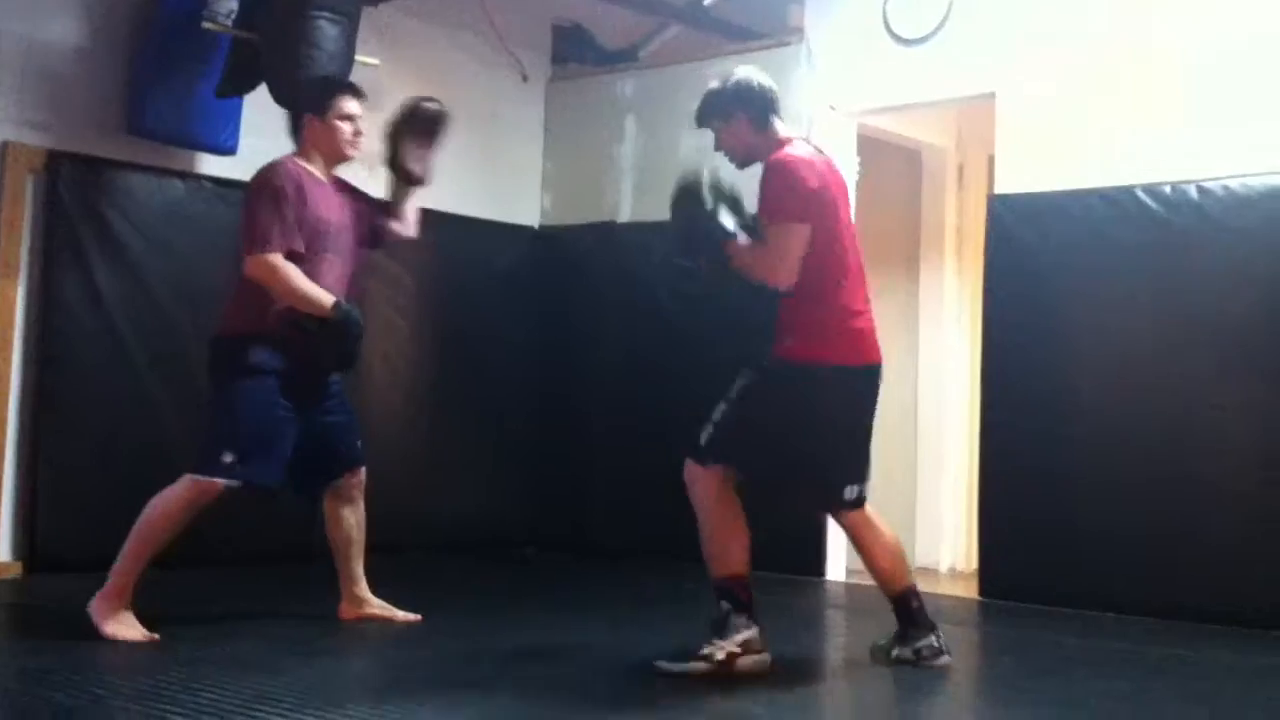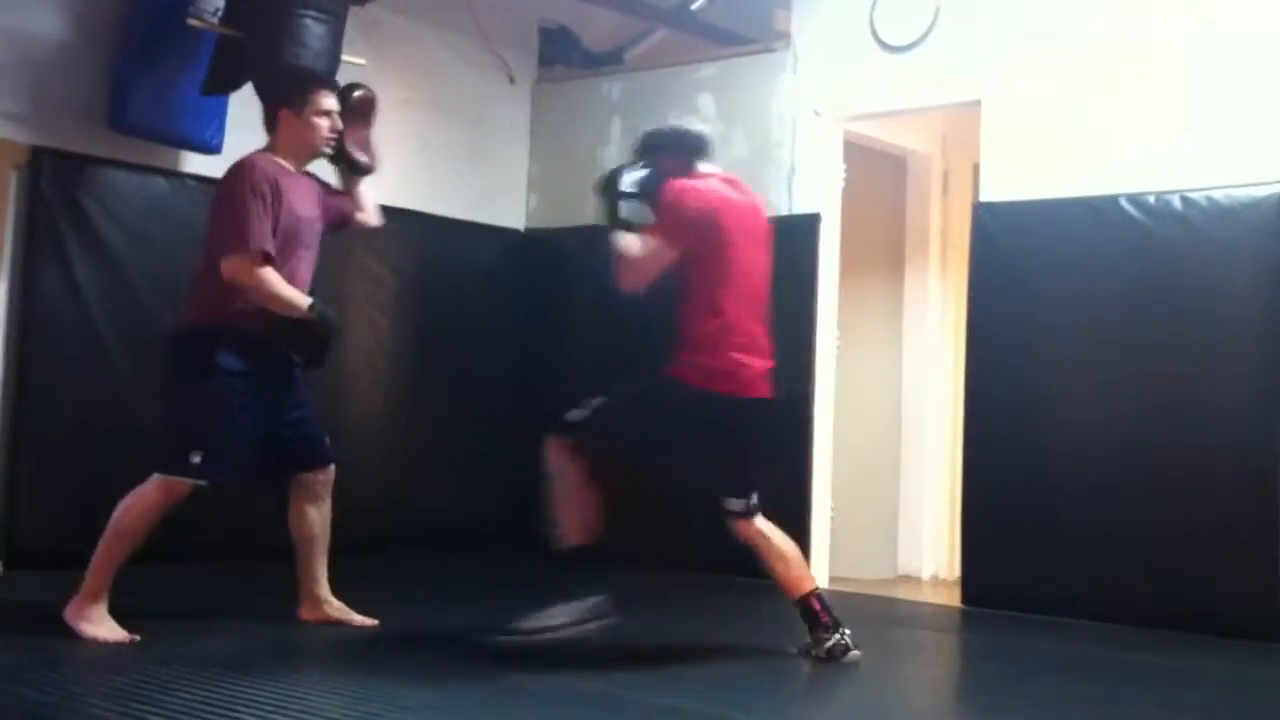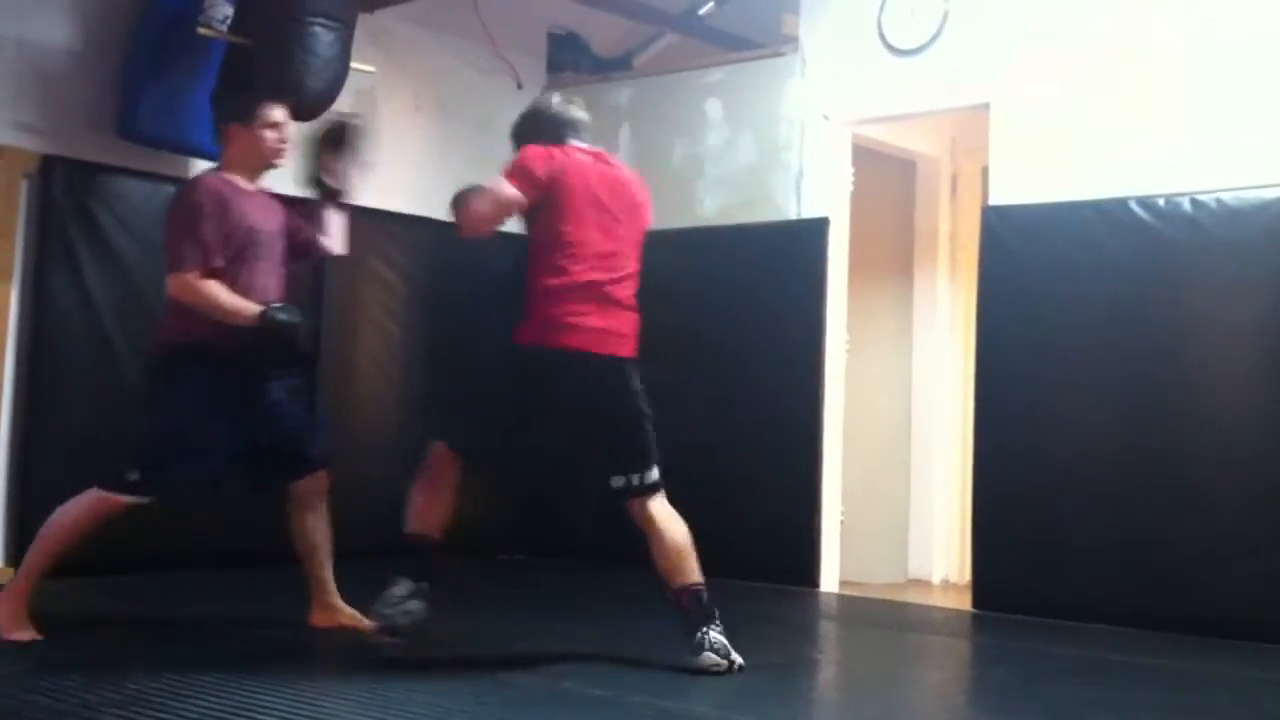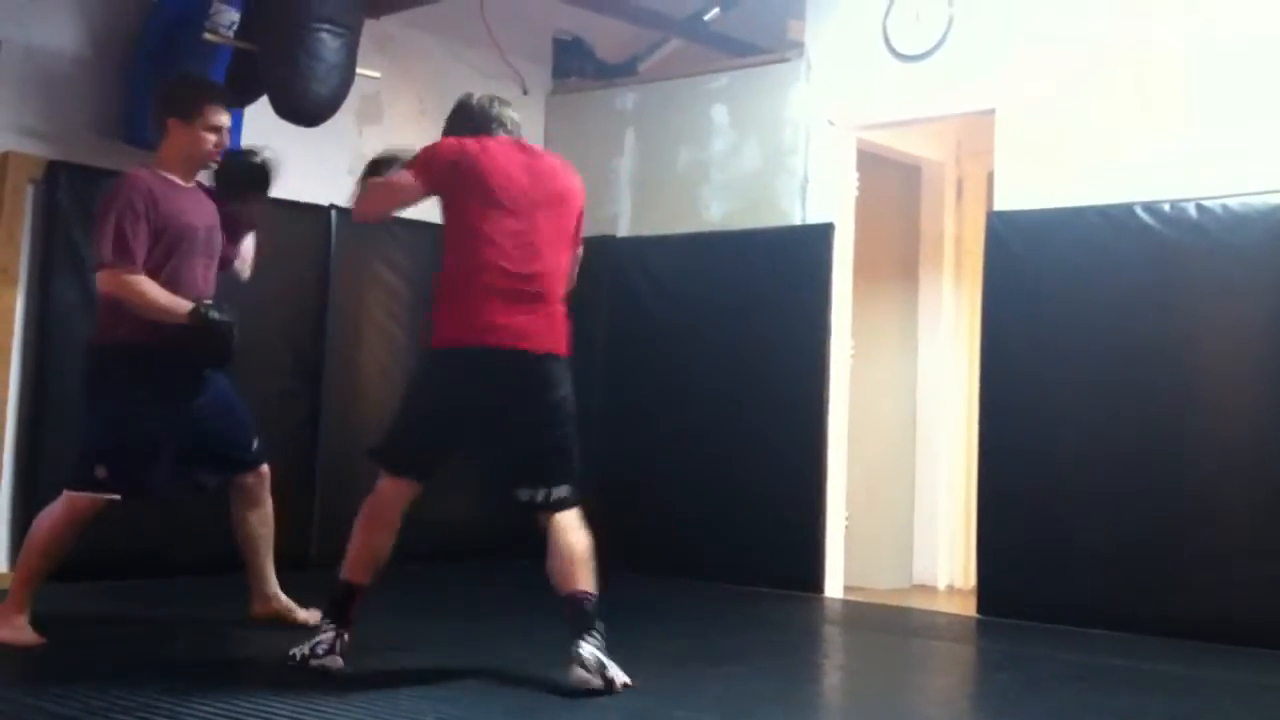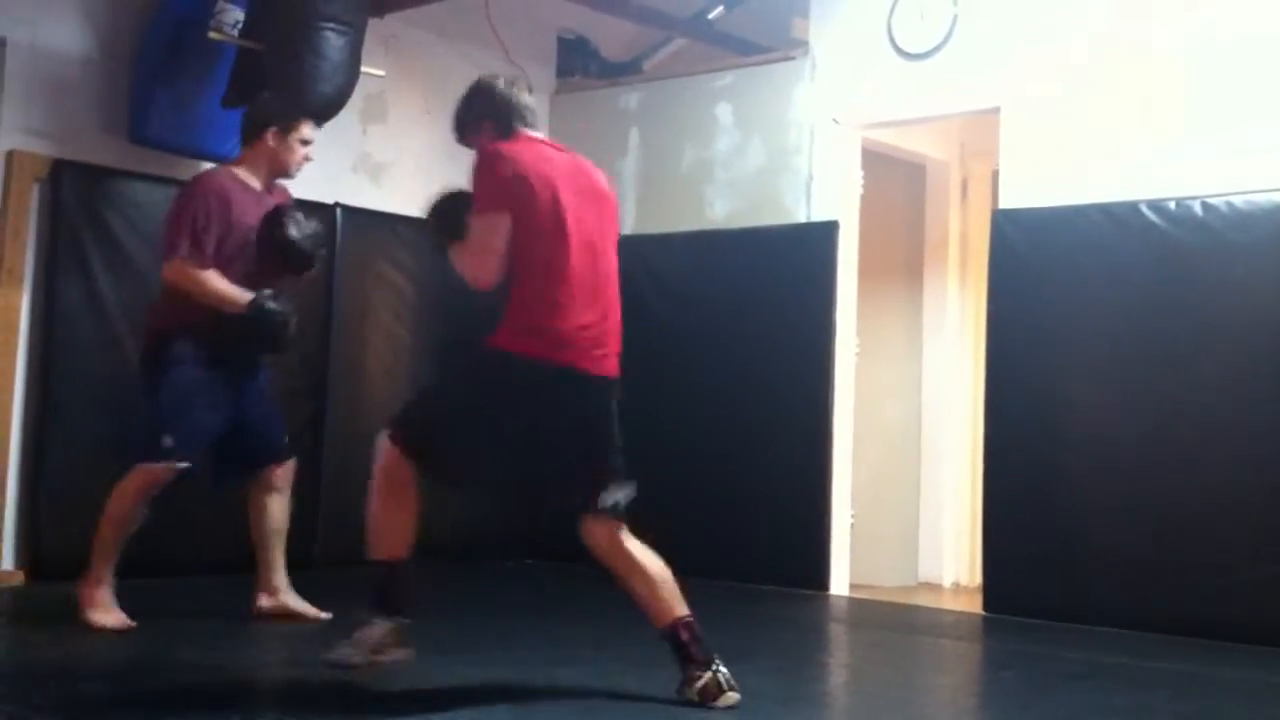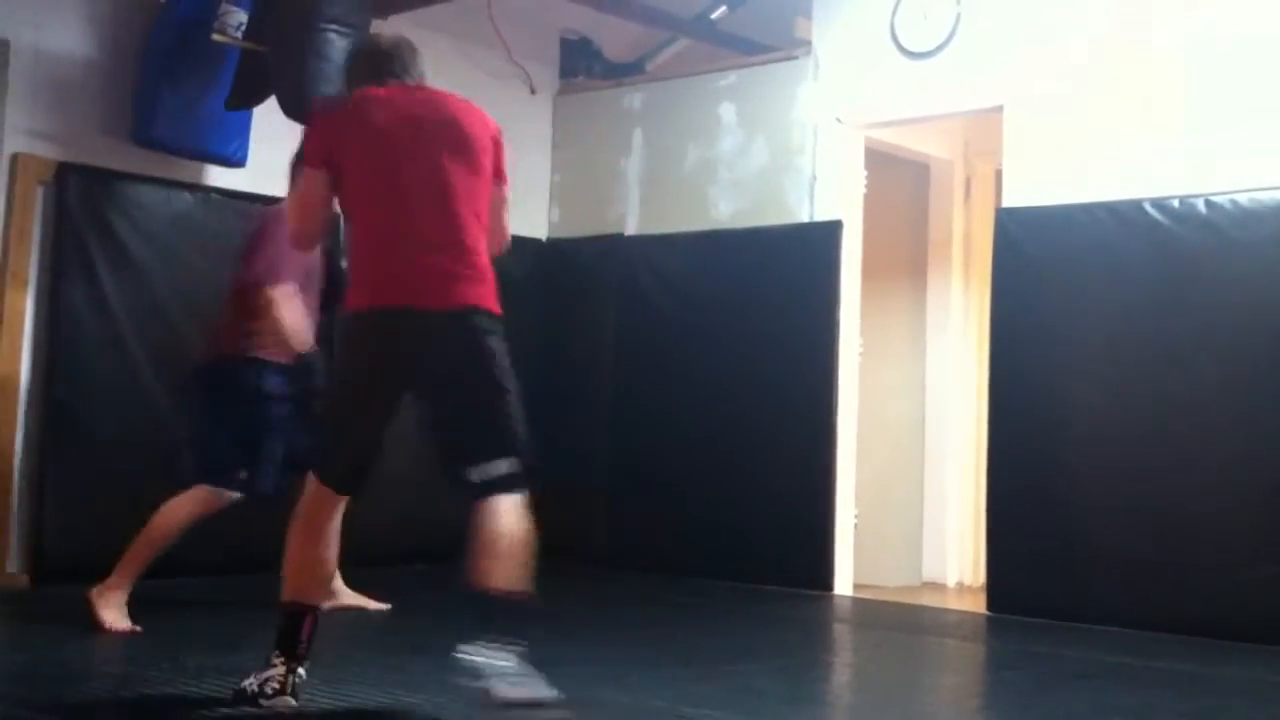
dt=0.4s
person 1, frame 1
left shoulder: (785, 167)
right shoulder: (813, 162)
left elbow: (779, 272)
left wrist: (728, 239)
right wrist: (744, 237)
left hip: (812, 360)
right hip: (854, 358)
left knee: (704, 472)
right knee: (847, 506)
left ankle: (739, 627)
right ankle: (920, 631)
person 1, frame 2
left shoulder: (685, 198)
right shoulder: (751, 204)
left elbow: (632, 277)
left wrist: (623, 215)
right wrist: (650, 207)
left hip: (696, 384)
right hip: (751, 390)
left knee: (566, 449)
right knee: (745, 519)
left ankle: (584, 590)
right ankle: (826, 630)
person 1, frame 3
left shoulder: (538, 163)
right shoulder: (632, 186)
left elbow: (477, 221)
left wrist: (466, 201)
left hip: (548, 350)
right hip: (615, 355)
left knee: (444, 459)
right knee: (649, 501)
left ankle: (409, 589)
right ankle: (705, 632)
person 1, frame 4
left shoulder: (457, 154)
right shoulder: (567, 179)
left elbow: (368, 208)
left wrist: (383, 179)
left hip: (466, 350)
right hip: (542, 355)
left knee: (395, 486)
right knee: (562, 511)
left ankle: (334, 629)
right ankle: (588, 643)
person 1, frame 5
left shoulder: (503, 162)
right shoulder: (594, 175)
left elbow: (482, 270)
left wrist: (456, 246)
left hip: (524, 357)
right hip: (592, 368)
left knee: (398, 452)
right knee: (609, 536)
left ankle: (387, 619)
right ankle: (702, 668)
person 1, frame 6
left shoulder: (337, 117)
right shoulder: (475, 117)
left elbow: (302, 229)
left hip: (376, 317)
right hip: (464, 315)
left knee: (326, 491)
right knee: (502, 490)
left ankle: (288, 663)
right ankle: (498, 641)
person 2, frame 1
left shoulder: (341, 195)
right shoulder: (282, 179)
left elbow: (401, 227)
right elbow: (263, 264)
left wrist: (410, 168)
right wrist: (332, 310)
left hip: (311, 361)
right hip: (261, 355)
left knee: (348, 474)
right knee: (212, 478)
left ankle: (356, 596)
right ankle: (112, 598)
person 2, frame 2
left shoulder: (310, 189)
right shoulder: (255, 176)
left elbow: (366, 216)
right elbow: (237, 268)
right wrist: (310, 311)
left hip: (274, 357)
right hip: (221, 351)
left knee: (316, 471)
right knee: (178, 479)
left ankle: (316, 597)
right ankle: (88, 603)
person 2, frame 3
left shoulder: (271, 206)
right shoulder: (204, 195)
left elbow: (329, 245)
right elbow: (186, 285)
left wrist: (330, 191)
right wrist: (265, 318)
left hip: (258, 372)
right hip: (196, 371)
left knee: (311, 478)
right knee: (122, 493)
left ankle: (326, 604)
person 2, frame 4
left shoulder: (205, 197)
right shoulder: (136, 188)
left elbow: (237, 266)
right elbow: (113, 279)
left wrist: (247, 215)
right wrist: (194, 315)
left hip: (195, 367)
right hip: (135, 367)
left knee: (253, 473)
right knee: (89, 494)
left ankle: (267, 595)
person 2, frame 5
left shoulder: (277, 198)
right shoulder: (211, 189)
left elbow: (281, 269)
right elbow: (180, 270)
right wrist: (254, 305)
left hip: (238, 353)
right hip: (186, 348)
left knee: (276, 468)
right knee: (161, 465)
left ankle: (274, 590)
right ankle: (97, 586)
person 2, frame 6
right shoulder: (285, 223)
right elbow: (275, 298)
right wrist: (307, 363)
left hip: (280, 375)
right hip: (252, 372)
right knee: (219, 489)
left ankle: (333, 588)
right ankle: (114, 589)
